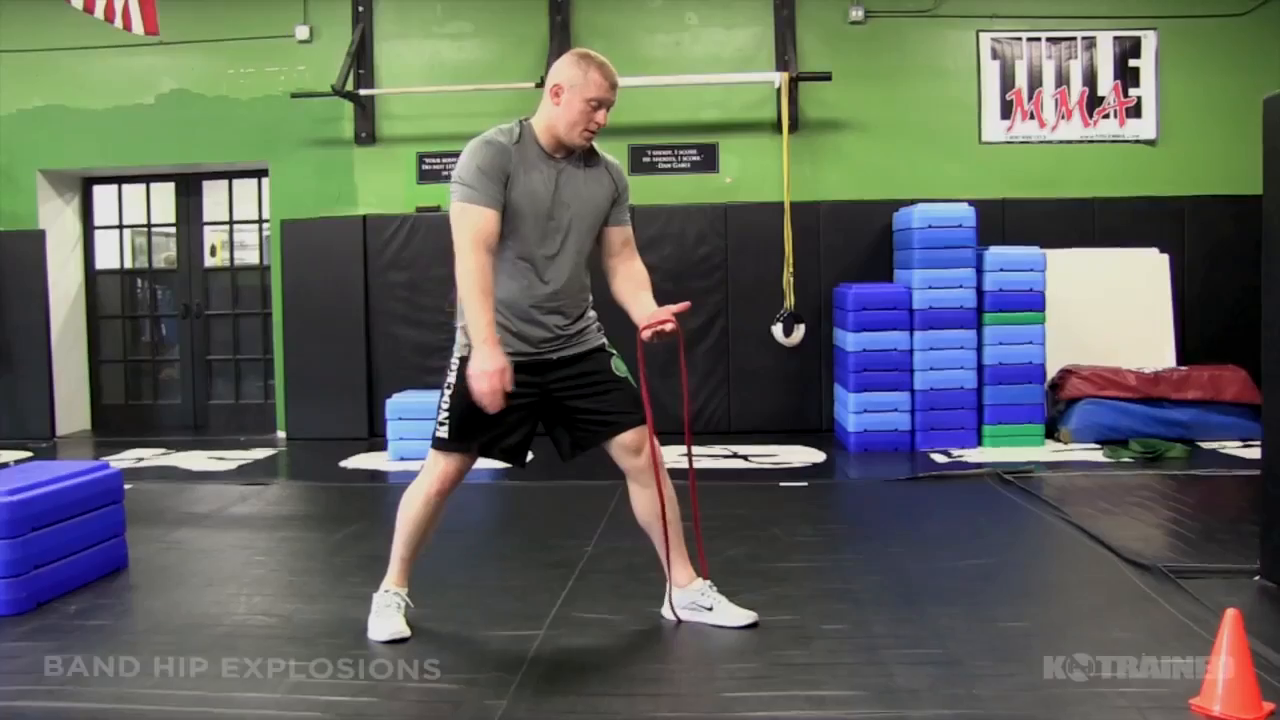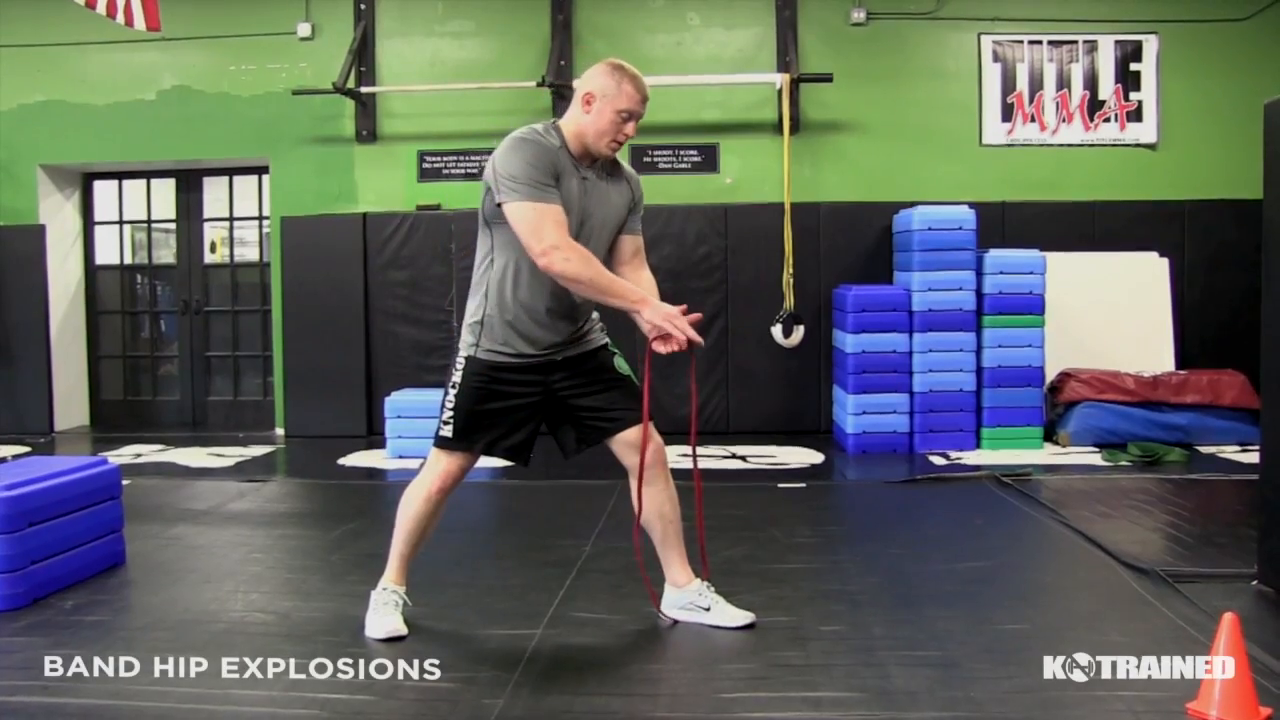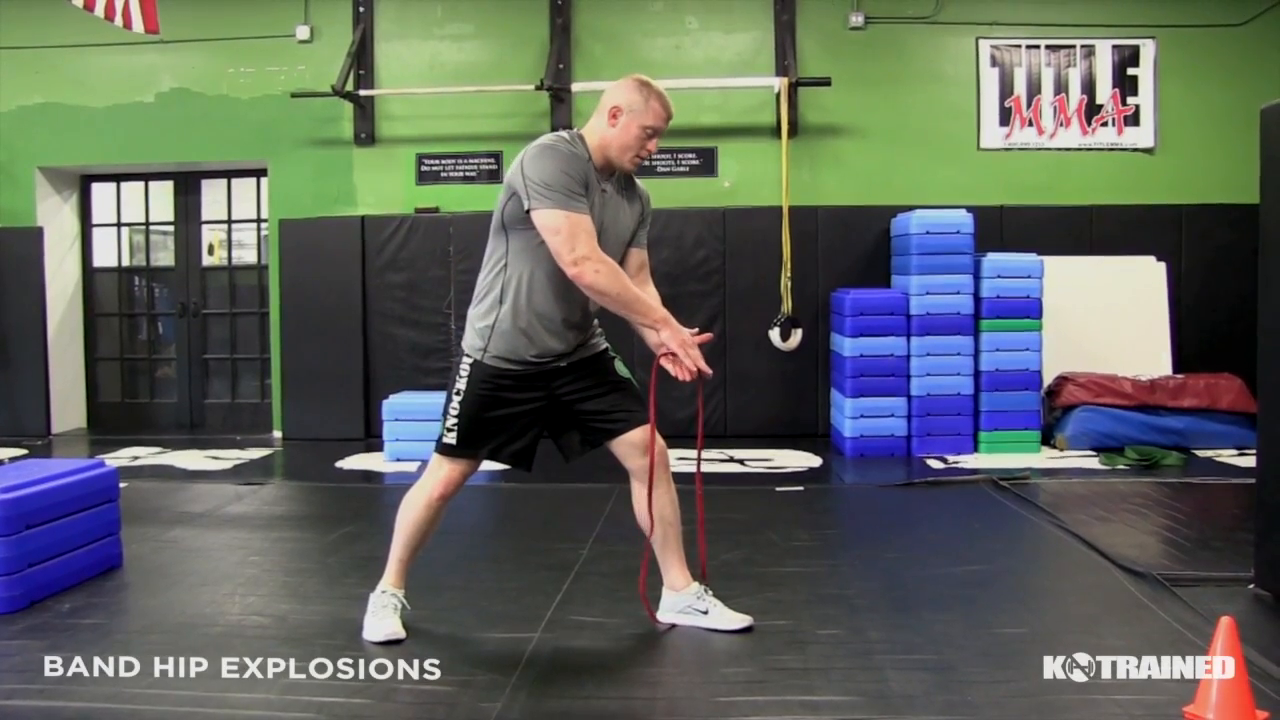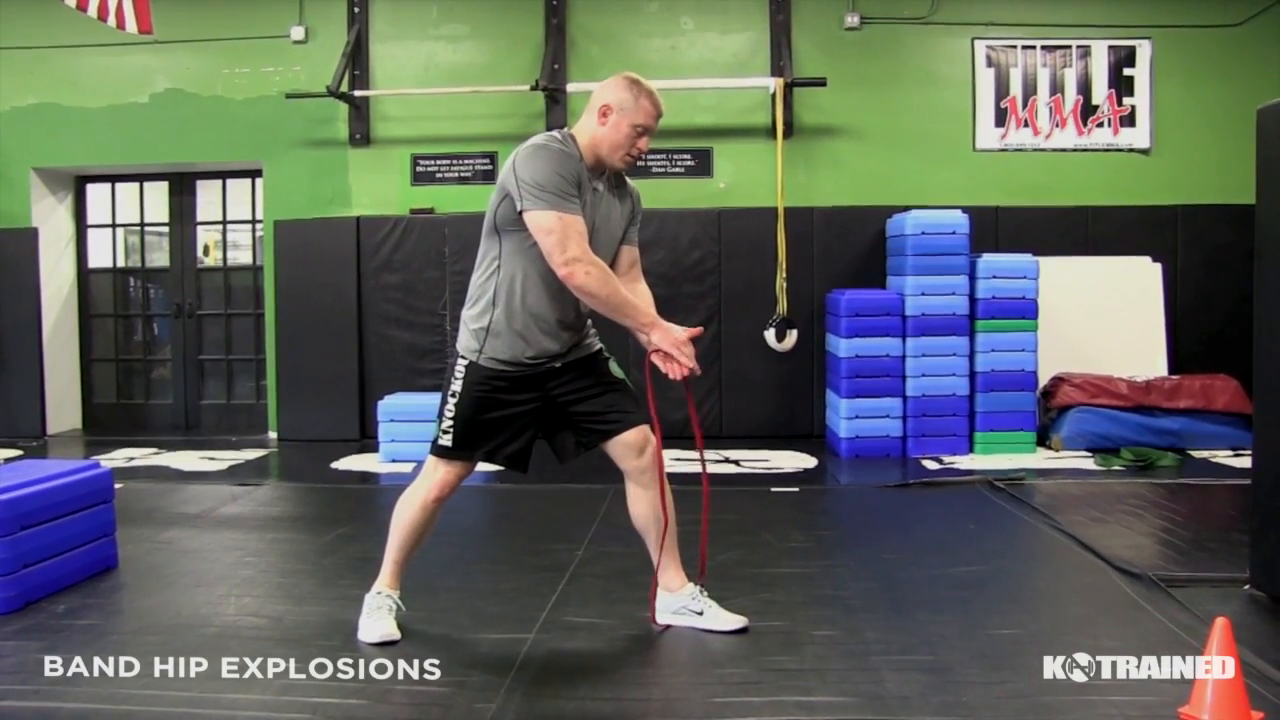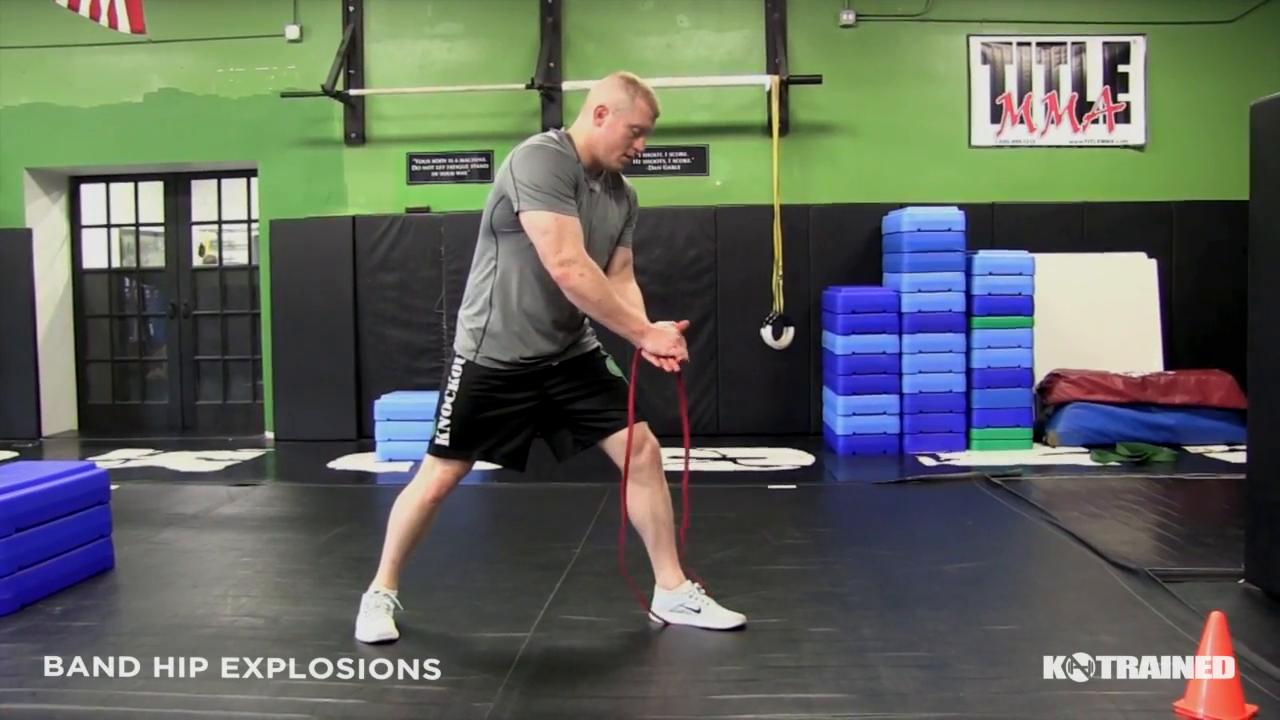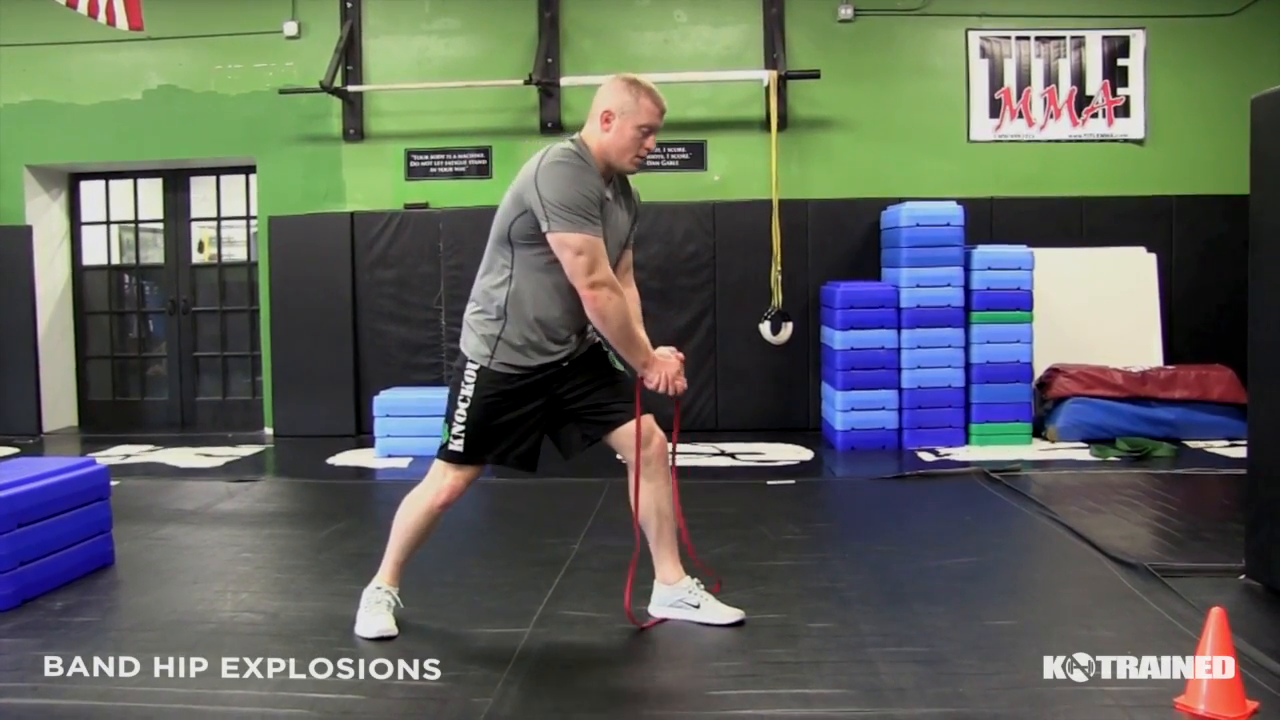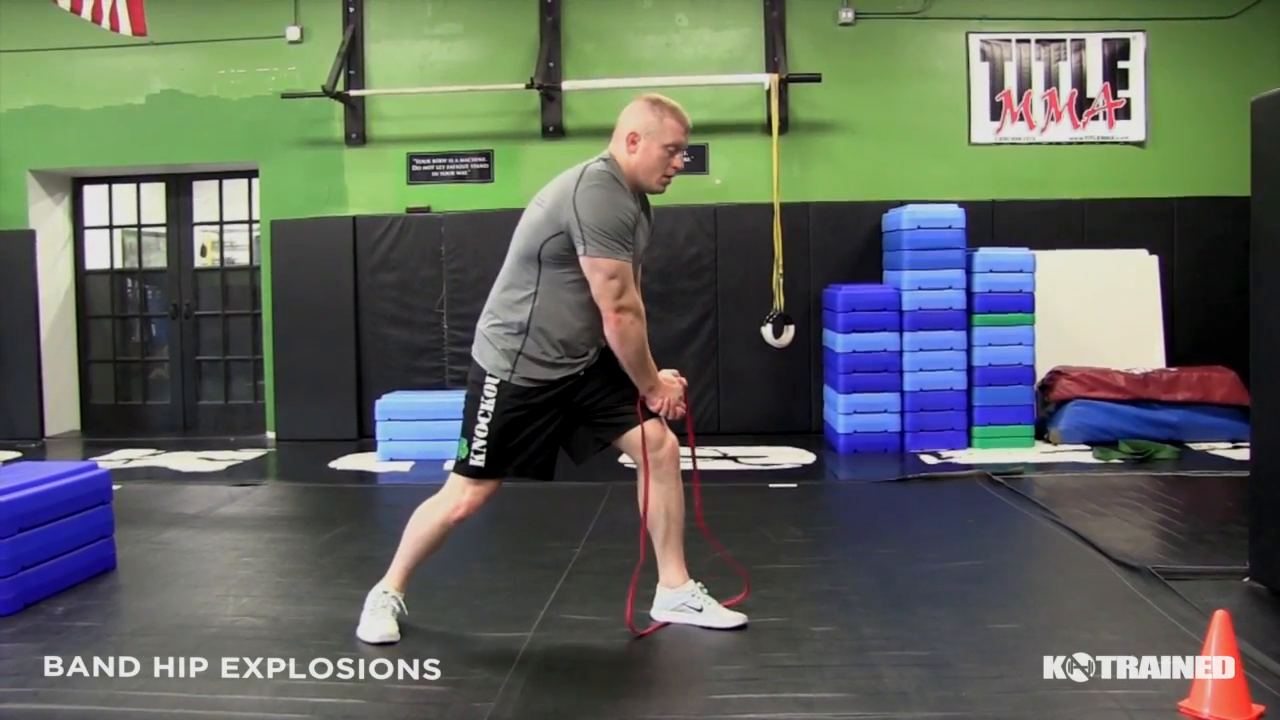
dt=0.7s
person 1, frame 1
left shoulder: (607, 174)
right shoulder: (491, 154)
left elbow: (621, 257)
right elbow: (473, 254)
left wrist: (644, 309)
right wrist: (486, 347)
left hip: (577, 346)
right hip: (499, 351)
left knee: (642, 454)
right knee: (442, 474)
left ankle: (685, 590)
right ankle: (392, 592)
person 1, frame 2
left shoulder: (624, 183)
right shoulder: (524, 153)
left elbow: (630, 266)
right elbow: (551, 254)
left wrist: (652, 321)
right wrist: (644, 304)
left hip: (578, 347)
right hip: (500, 349)
left knee: (647, 452)
right knee: (443, 472)
left ankle: (682, 591)
right ankle: (390, 589)
person 1, frame 3
left shoulder: (634, 196)
right shoulder: (550, 160)
left elbow: (636, 281)
right elbow: (581, 265)
left wrist: (659, 341)
right wrist: (666, 324)
left hip: (578, 352)
right hip: (503, 354)
left knee: (650, 454)
right knee: (445, 478)
left ankle: (680, 594)
right ankle: (388, 594)
person 1, frame 4
left shoulder: (624, 196)
right shoulder: (543, 160)
left elbow: (628, 280)
right elbow: (573, 267)
left wrist: (653, 339)
right wrist: (655, 326)
left hip: (573, 353)
right hip: (498, 356)
left knee: (644, 452)
right knee: (441, 480)
left ankle: (676, 595)
right ankle: (384, 594)
person 1, frame 5
left shoulder: (621, 195)
right shoulder: (541, 161)
left elbow: (619, 280)
right elbow: (568, 269)
left wrist: (646, 336)
right wrist: (645, 332)
left hip: (569, 352)
right hip: (495, 355)
left knee: (643, 451)
right knee: (438, 479)
left ankle: (672, 592)
right ankle: (381, 593)
person 1, frame 6
left shoulder: (622, 193)
right shoulder: (561, 173)
left elbow: (621, 284)
right elbow: (594, 290)
left wrist: (644, 354)
right wrist: (646, 362)
left hip: (572, 351)
right hip: (503, 355)
left knee: (649, 444)
right knee: (447, 483)
left ankle: (672, 588)
right ankle: (382, 589)
person 1, frame 7
left shoulder: (631, 201)
right shoulder: (598, 195)
left elbow: (629, 306)
right elbow: (620, 314)
left wrist: (649, 378)
right wrist: (652, 384)
left hip: (583, 360)
right hip: (517, 365)
left knee: (661, 448)
right knee: (465, 498)
left ankle: (675, 591)
right ankle: (388, 592)
